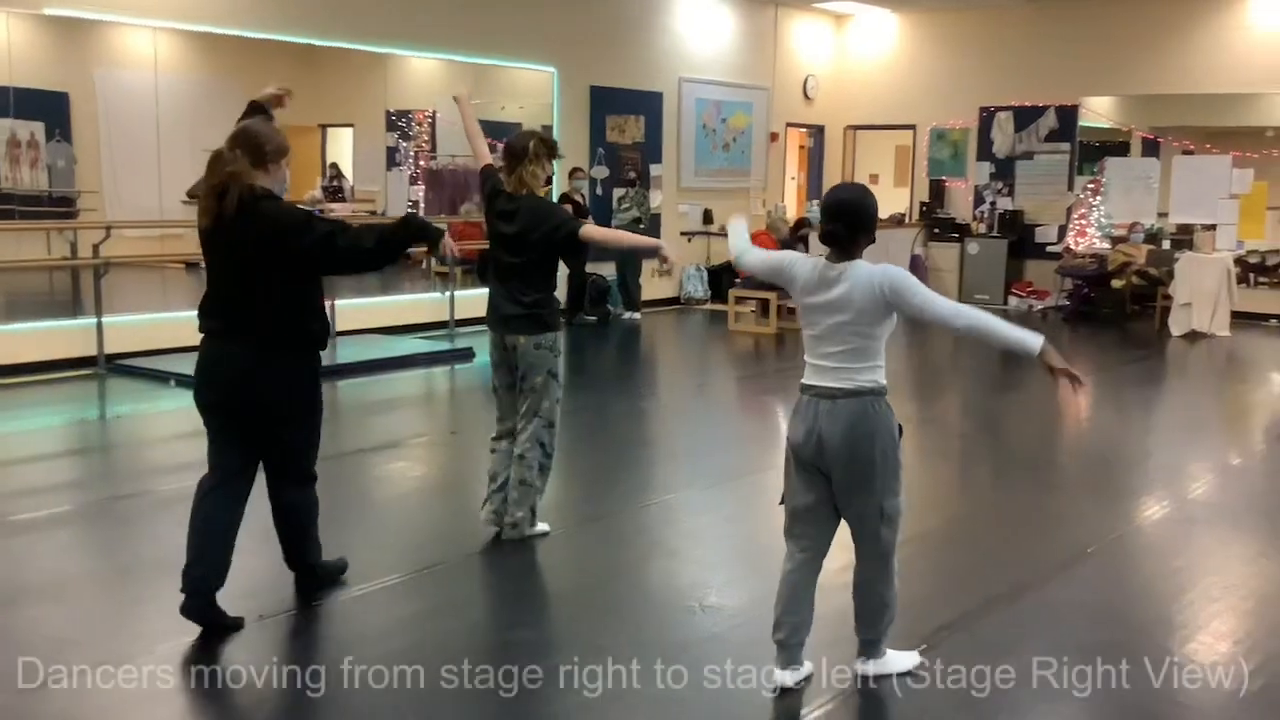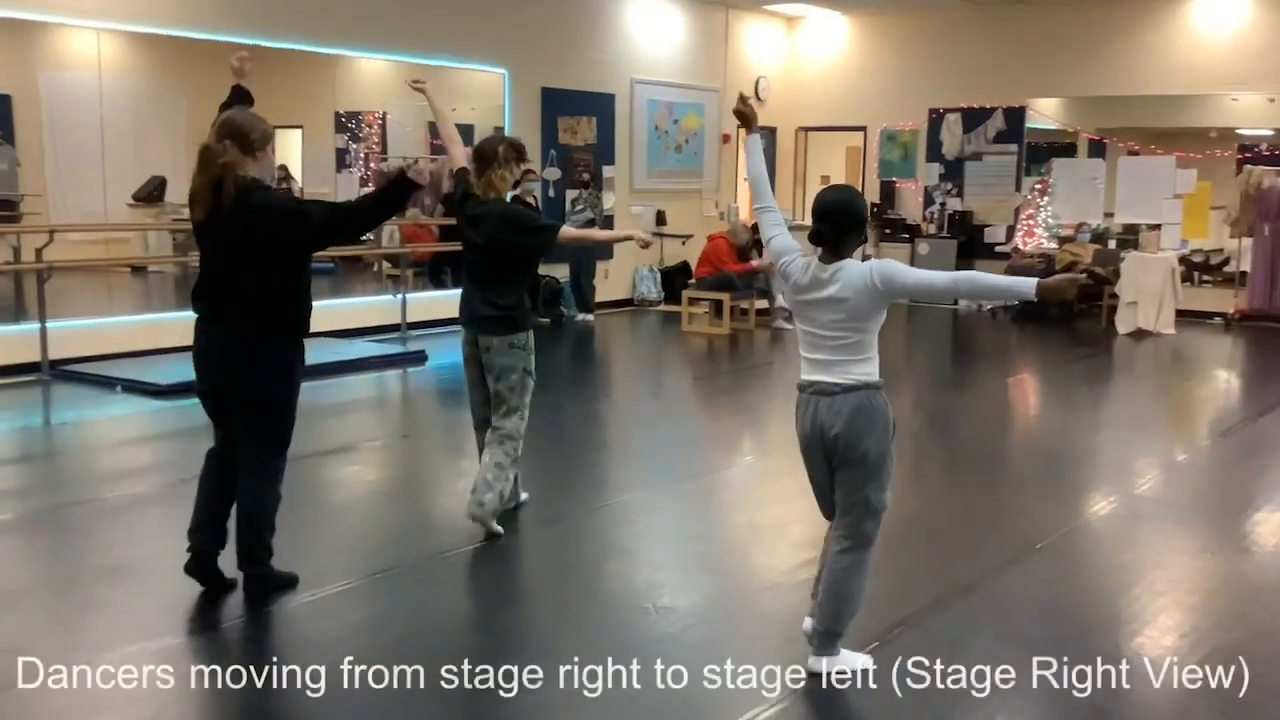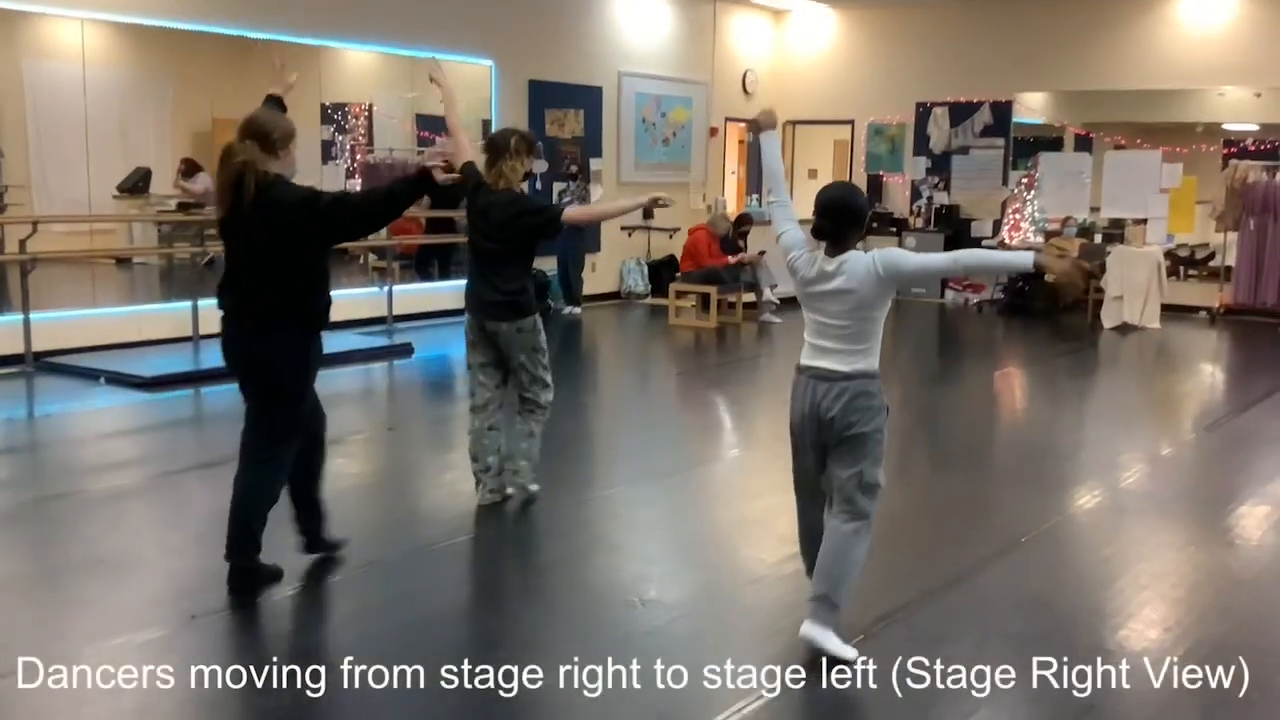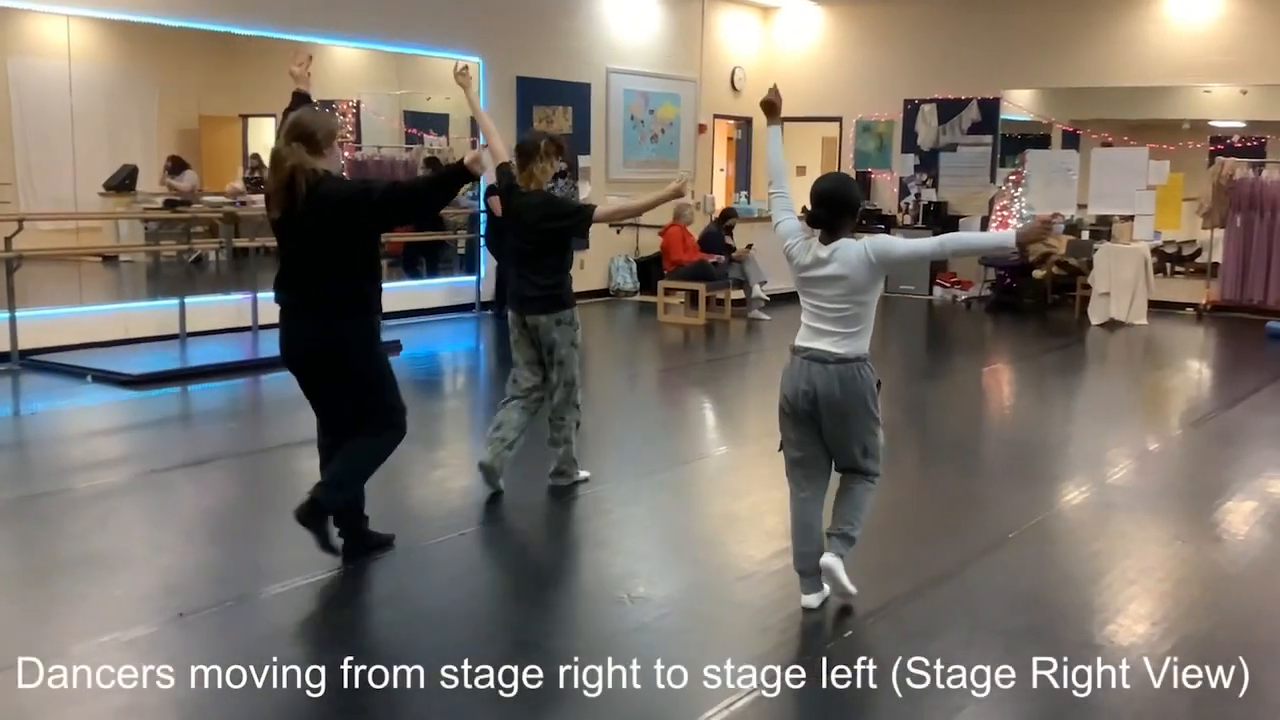
dt=0.5s
person 1, frame 1
left shoulder: (799, 272)
right shoulder: (883, 281)
left elbow: (744, 253)
right elbow: (960, 316)
left wrist: (737, 225)
right wrist: (1038, 347)
left hip: (809, 414)
right hip: (862, 417)
left knee: (803, 541)
right knee: (874, 542)
left ankle: (787, 658)
right ankle: (872, 652)
person 1, frame 2
left shoulder: (792, 270)
right shoulder: (875, 277)
left elbow: (764, 207)
right elbow: (956, 283)
left wrist: (751, 133)
right wrist: (1039, 287)
left hip: (810, 406)
right hip: (859, 410)
left knee: (840, 520)
right knee: (855, 531)
left ankle: (821, 615)
right ankle: (826, 648)
person 1, frame 3
left shoulder: (801, 262)
right shoulder: (879, 269)
left elbow: (778, 202)
right elbow: (959, 261)
left wrist: (769, 133)
right wrist: (1037, 261)
left hip: (809, 391)
right hip: (856, 398)
left knee: (814, 502)
right knee: (849, 512)
left ankle: (823, 593)
right ankle: (820, 616)
person 1, frame 4
left shoulder: (798, 248)
right shoulder: (871, 253)
left elbow: (779, 191)
right elbow: (945, 244)
left wrist: (774, 122)
right wrist: (1017, 238)
left hip: (800, 372)
right hip: (848, 375)
left knee: (806, 481)
right knee: (862, 470)
left ankle: (809, 583)
right ankle: (835, 550)
person 2, frame 1
left shoulder: (218, 211)
right shoulder: (281, 222)
left elbow: (239, 150)
right elbow: (355, 246)
left wrist: (263, 108)
right wrist: (424, 230)
left hip: (220, 361)
right hip: (279, 364)
left knee: (226, 475)
right knee: (291, 473)
left ankle: (201, 592)
right ankle: (309, 571)
person 2, frame 2
left shoulder: (208, 196)
right shoulder: (270, 209)
left elbow: (224, 135)
right elbow: (346, 220)
left wrist: (239, 89)
right wrist: (403, 184)
left hip: (215, 343)
right hip: (265, 349)
left knee: (228, 448)
right knee: (261, 458)
left ankle: (203, 553)
right ankle: (256, 571)
person 2, frame 3
left shoulder: (237, 195)
right shoulder: (291, 204)
left elbow: (256, 133)
right elbow: (364, 210)
left wrist: (273, 100)
right wrist: (425, 178)
left hip: (245, 333)
right hip: (279, 340)
left knee: (304, 429)
right knee: (268, 448)
left ankle: (313, 530)
right ankle: (243, 563)
person 2, frame 4
left shoulder: (283, 191)
right shoulder: (345, 198)
left elbow: (295, 132)
right elbow: (410, 197)
left wrist: (302, 96)
right wrist: (462, 171)
left hip: (298, 328)
right hip: (344, 329)
left knee: (340, 424)
right knee: (387, 422)
left ankle: (353, 531)
right ankle: (323, 504)
person 3, frame 1
left shoulder: (496, 197)
right shoulder: (544, 213)
left elbow: (479, 147)
right elbow: (600, 234)
left wrist: (463, 104)
right wrist: (653, 243)
left hip: (501, 327)
right hip: (536, 330)
left knee: (507, 422)
right knee: (535, 424)
left ankle: (497, 505)
right ankle: (518, 519)
person 3, frame 2
left shoulder: (466, 202)
right shoulder: (513, 218)
left elbow: (453, 143)
right elbow: (575, 236)
left wrist: (430, 94)
right wrist: (629, 235)
left hip: (474, 326)
right hip: (509, 331)
left knee: (486, 416)
right knee: (508, 421)
left ankle: (504, 491)
right ankle: (486, 501)
person 3, frame 3
left shoulder: (476, 189)
right shoulder: (525, 207)
left elbow: (458, 137)
right elbow: (586, 216)
left wrist: (444, 87)
right wrist: (640, 203)
left hip: (478, 312)
right hip: (516, 314)
left knee: (485, 398)
right knee: (534, 394)
left ankle: (490, 483)
right ankle: (519, 473)
person 3, frame 4
left shoulder: (510, 192)
right shoulder: (555, 208)
left elbow: (493, 139)
right elbow: (615, 212)
left wrist: (468, 91)
right wrist: (666, 195)
left hip: (519, 309)
right hip: (554, 310)
left knee: (523, 388)
right knee: (563, 390)
left ankle: (493, 457)
right ankle: (565, 470)
